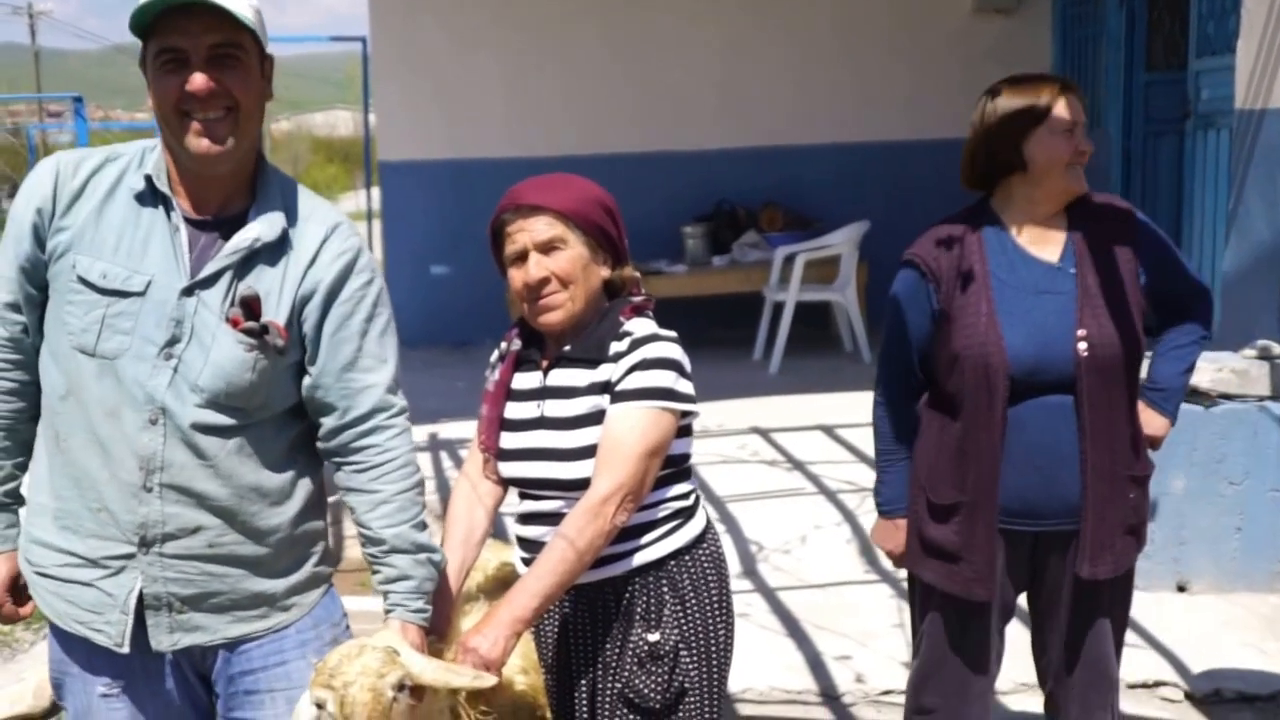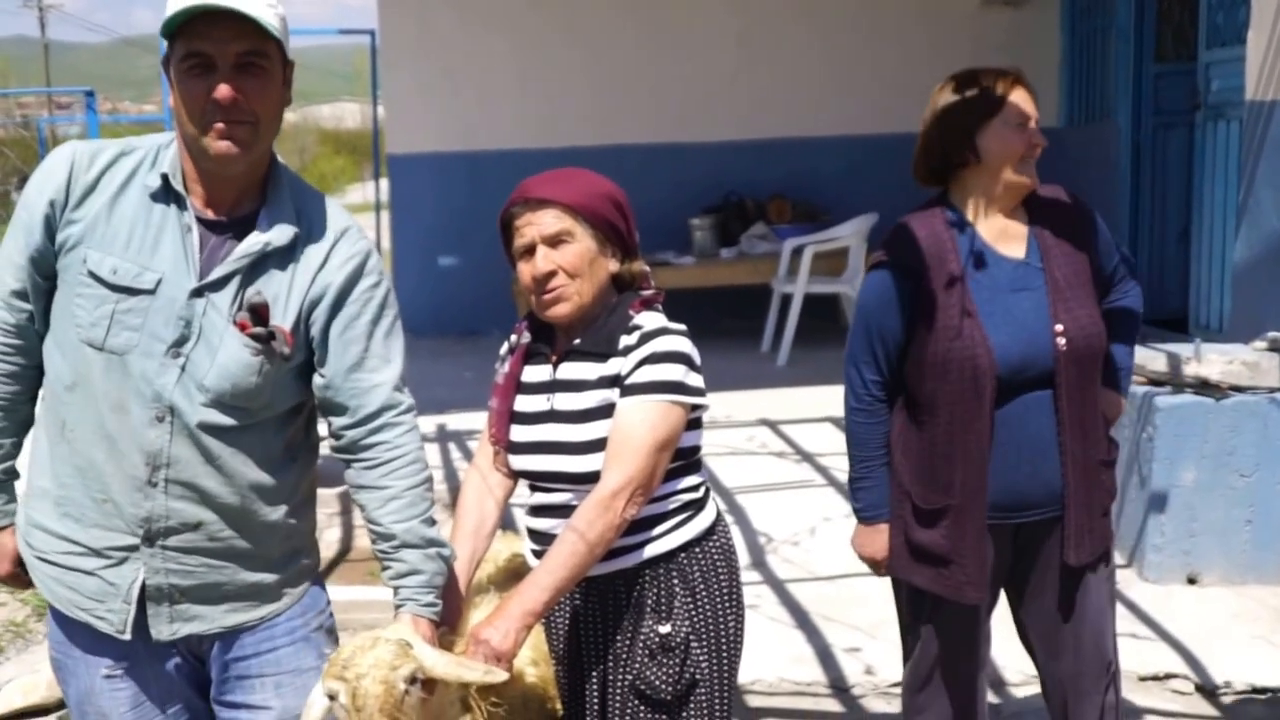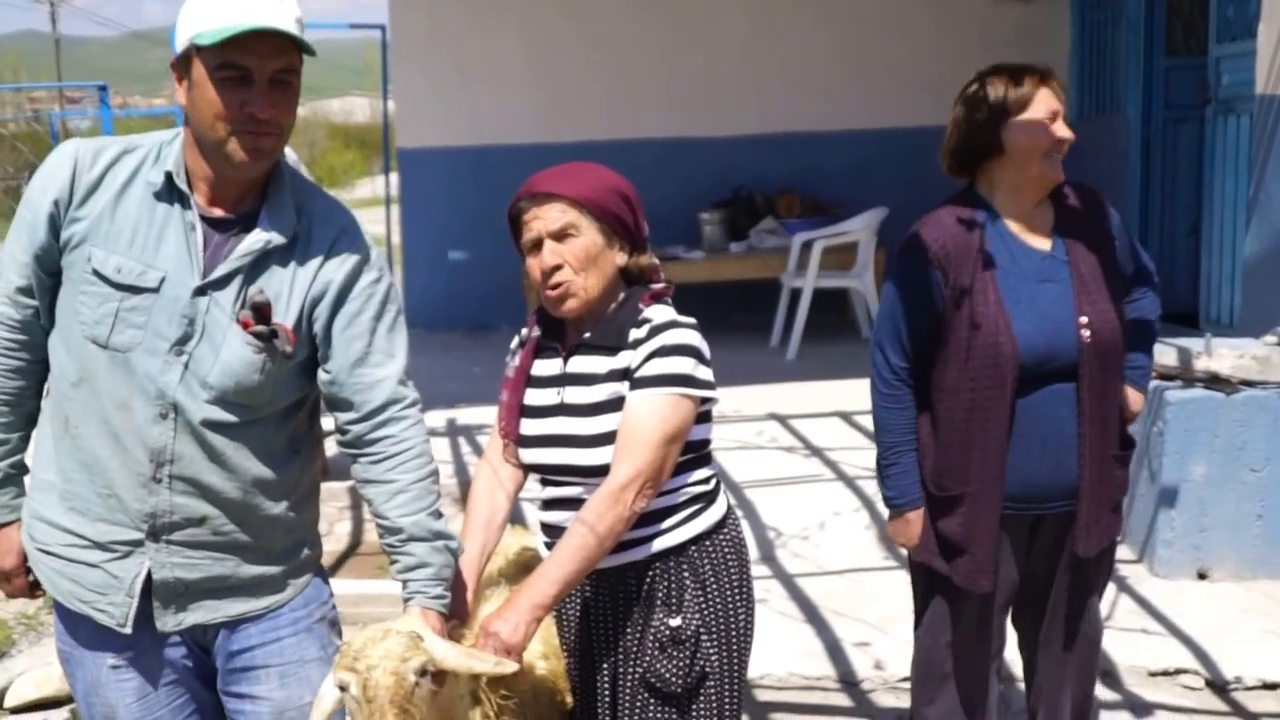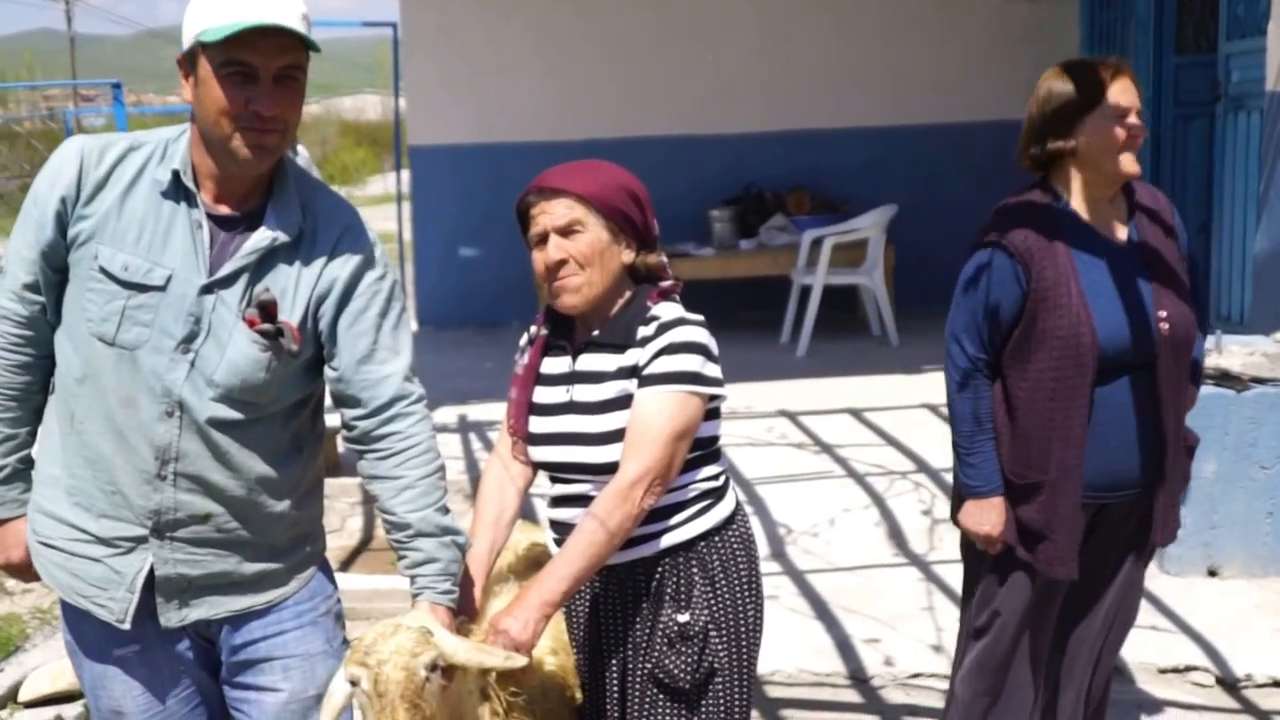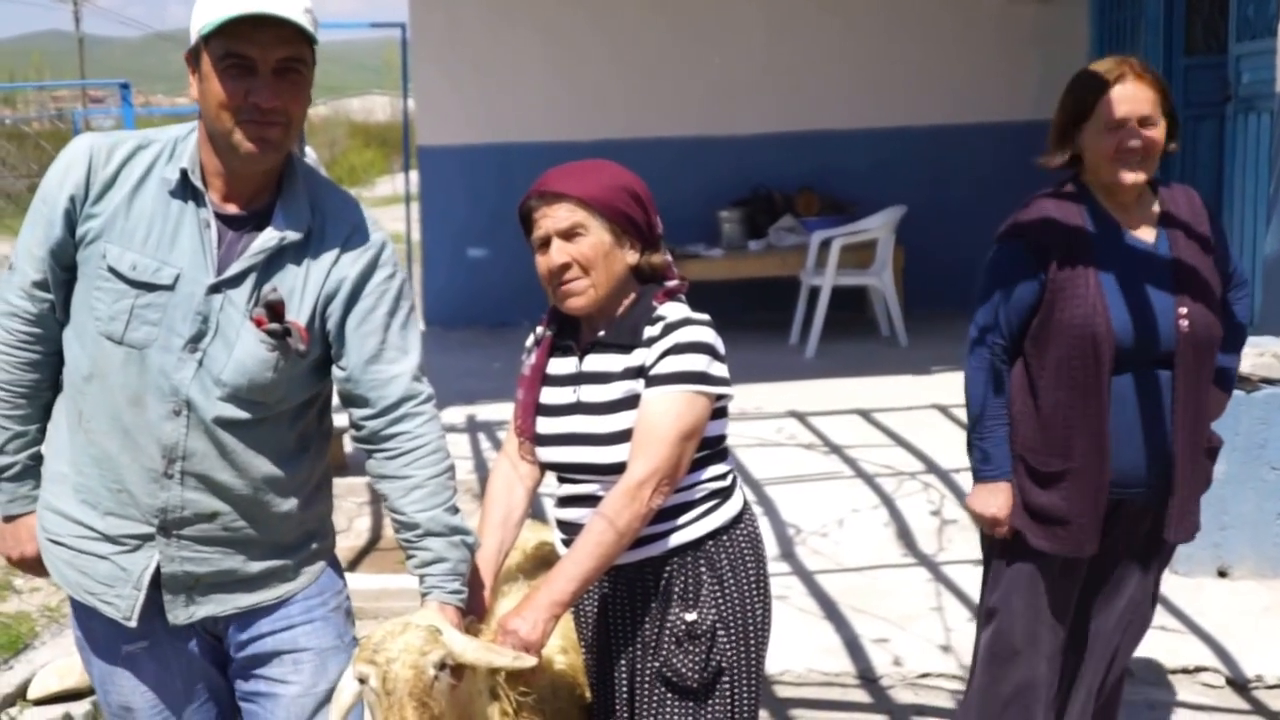
dt=0.4s
person 1, frame 1
left shoulder: (322, 247)
right shoulder: (62, 194)
left elbow: (369, 436)
left wrist: (409, 605)
left hip: (274, 613)
right hip: (96, 609)
person 1, frame 2
left shoulder: (332, 249)
right shoulder: (76, 184)
left elbow: (378, 432)
left wrist: (420, 599)
left hip: (266, 604)
right hip: (94, 592)
person 1, frame 3
left shoulder: (332, 245)
right shoulder: (79, 181)
left elbow: (382, 426)
left wrist: (427, 592)
left hip: (269, 593)
right hip: (99, 584)
person 1, frame 4
left shoulder: (338, 242)
right shoulder: (85, 178)
left elbow: (388, 420)
left wrist: (435, 587)
left hip: (275, 589)
right hip: (105, 577)
person 1, frame 5
left shoulder: (348, 244)
right shoulder: (95, 175)
left elbow: (397, 420)
left wrist: (444, 588)
left hip: (284, 584)
right hip: (114, 573)
person 2, frame 1
left shoulder: (1118, 233)
right shoulder: (942, 258)
left elbow: (1191, 305)
right elbow: (897, 391)
left wrist: (1160, 399)
right wrist: (895, 506)
left hip: (1090, 524)
right hip: (966, 523)
person 2, frame 2
left shoulder: (1070, 222)
right shoulder: (914, 255)
left elbow: (1121, 289)
right elbow: (868, 389)
left wrist: (1112, 381)
right wrist: (873, 512)
left hip: (1066, 509)
right hip: (952, 516)
person 2, frame 3
left shoulder: (1093, 216)
right shoulder: (941, 244)
left elbow: (1142, 291)
right elbow: (894, 375)
left wrist: (1133, 378)
right wrist: (905, 496)
left hip: (1081, 497)
right hip: (974, 503)
left knee: (1067, 656)
person 2, frame 4
left shoulder: (1155, 211)
right shoulder: (1019, 235)
left elbow: (1188, 302)
right elbow: (967, 363)
left wrist: (1188, 379)
right wrist: (981, 487)
left hip: (1134, 494)
right hip: (1033, 493)
left knee: (1093, 652)
right knee: (1001, 662)
person 2, frame 5
left shoulder: (1190, 215)
right shoulder: (1041, 228)
left elbow: (1233, 297)
right elbow: (987, 347)
left wrist: (1219, 384)
right wrist: (991, 472)
left hip: (1154, 490)
right hip: (1051, 485)
left knee: (1108, 649)
right knee: (1019, 657)
person 3, frame 1
left shoulder: (647, 352)
right shoulder: (511, 356)
left elbow: (611, 501)
right elbow: (478, 480)
left wrist: (506, 621)
right wrist: (441, 599)
left hip: (654, 596)
right hip: (555, 599)
person 3, frame 2
left shoulder: (657, 345)
right shoulder: (521, 348)
left elbow: (620, 496)
right elbow: (488, 471)
left wrist: (516, 614)
right wrist: (451, 590)
left hip: (664, 588)
right hip: (566, 591)
person 3, frame 3
left shoulder: (666, 339)
right shoulder: (532, 342)
left elbow: (630, 489)
right elbow: (500, 464)
left wrist: (526, 606)
right wrist: (463, 582)
left hip: (675, 583)
right hip: (577, 585)
person 3, frame 4
left shoulder: (674, 336)
right shoulder: (540, 339)
left elbow: (638, 485)
right elbow: (508, 461)
left wrist: (535, 603)
right wrist: (472, 578)
left hip: (683, 578)
right hip: (587, 580)
person 3, frame 5
left shoulder: (681, 335)
right shoulder: (547, 341)
left elbow: (646, 484)
right elbow: (517, 461)
left wrist: (545, 603)
right wrist: (480, 578)
left hip: (692, 576)
right hip: (595, 579)
